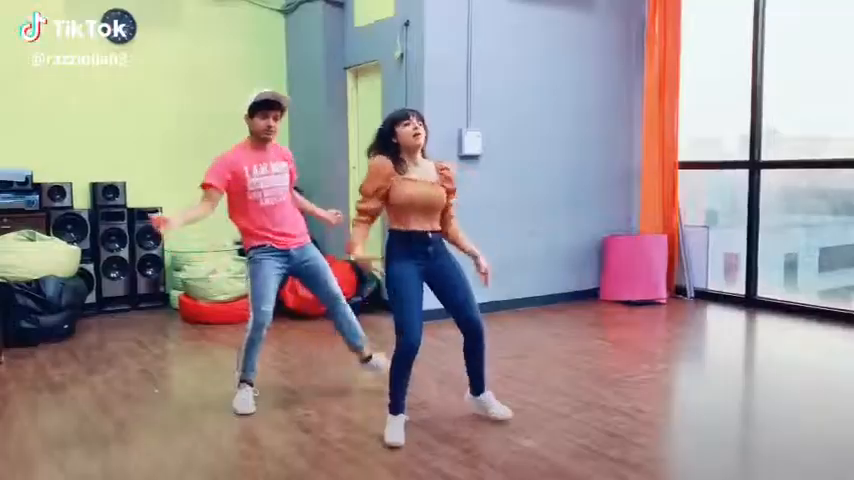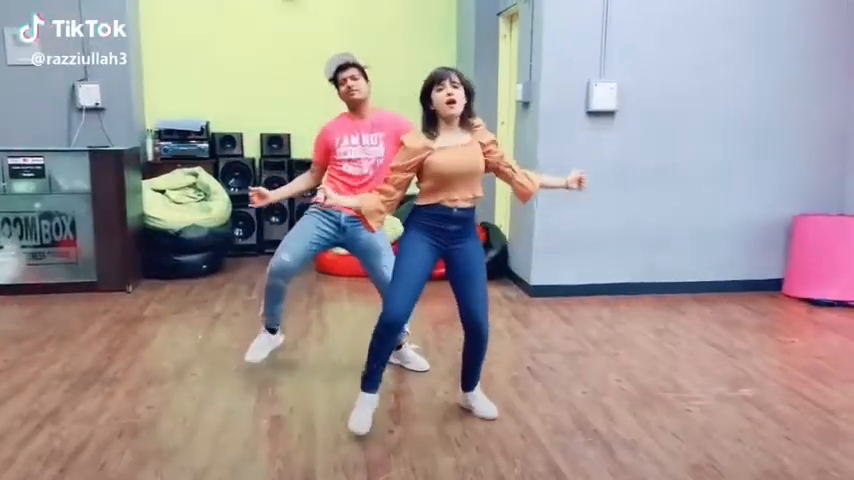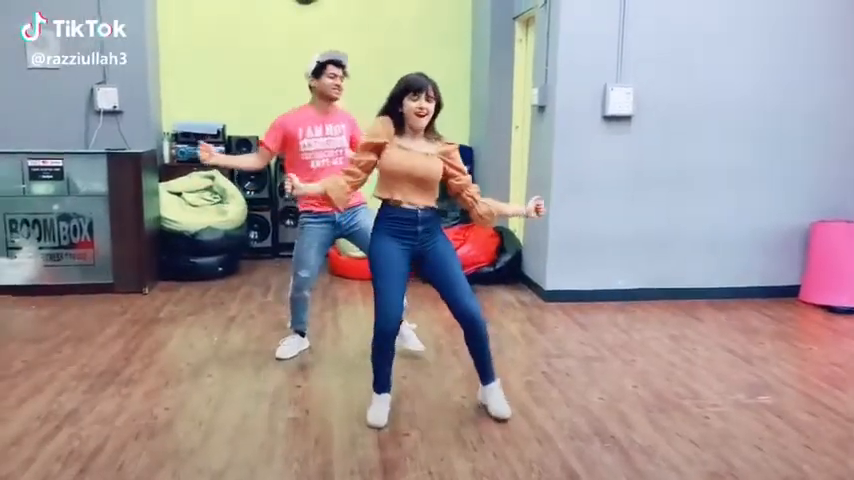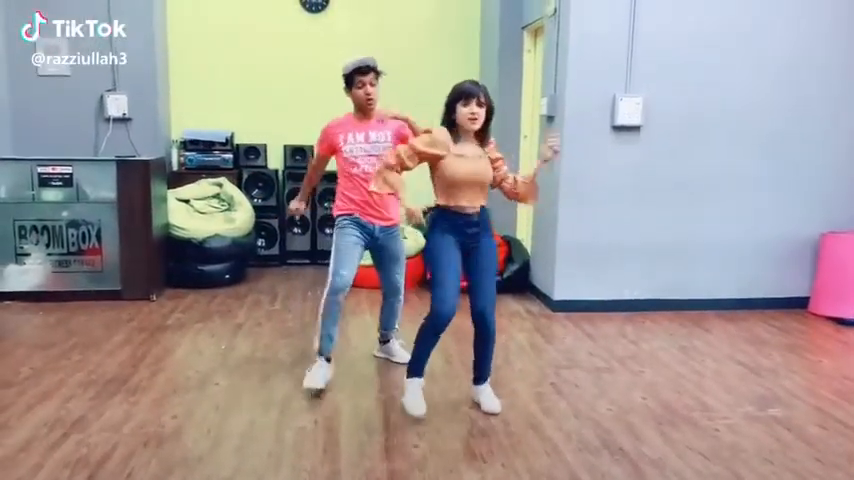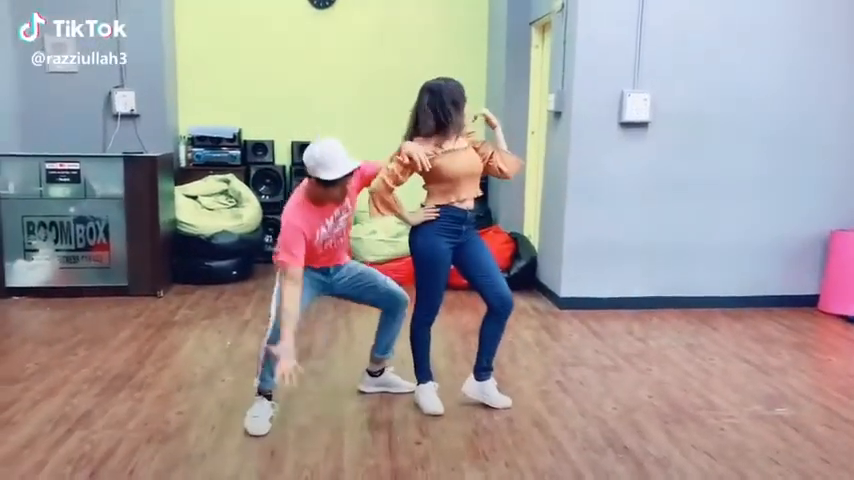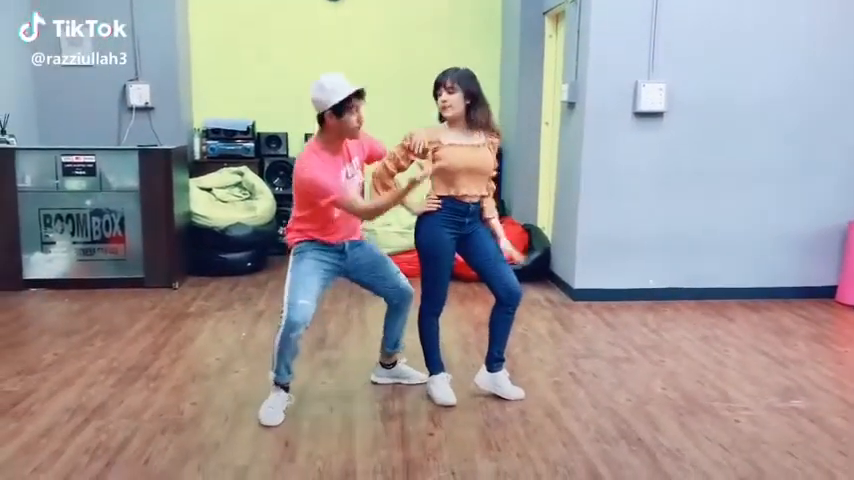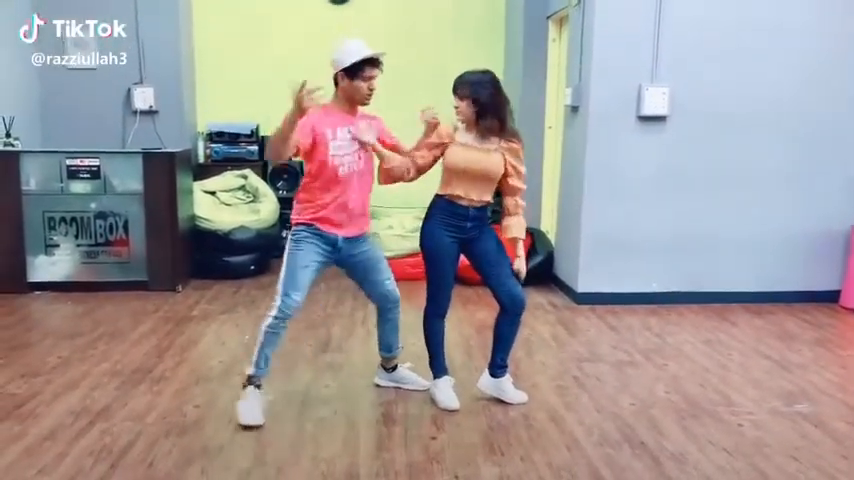
dt=0.7s
person 1, frame 1
left shoulder: (442, 173)
right shoulder: (383, 167)
left elbow: (448, 222)
right elbow: (365, 215)
left wrist: (476, 254)
right wrist: (357, 247)
left hip: (438, 253)
right hip: (403, 256)
left knee: (474, 327)
right knee: (409, 340)
left ankle: (479, 396)
right ankle: (395, 415)
person 1, frame 2
left shoulder: (479, 135)
right shoulder: (417, 143)
left elbow: (510, 172)
right elbow: (389, 192)
left wrist: (563, 182)
right wrist: (340, 200)
left hip: (465, 232)
right hip: (424, 229)
left knee: (477, 322)
right knee: (393, 315)
left ankle: (470, 392)
right ankle: (367, 396)
person 1, frame 3
left shoulder: (444, 149)
right shoulder: (383, 133)
left elbow: (469, 195)
right elbow: (351, 176)
left wrist: (521, 209)
right wrist: (306, 188)
left hip: (431, 233)
right hip: (391, 231)
left knee: (470, 314)
right knee: (388, 321)
left ankle: (489, 386)
right ankle: (381, 394)
person 1, frame 4
left shoulder: (489, 149)
right shoulder: (438, 141)
left elbow: (515, 190)
right elbow: (390, 165)
left wrist: (541, 162)
left hip: (481, 230)
right hip: (445, 228)
left knee: (485, 313)
right knee: (443, 310)
left ankle: (481, 385)
right ankle: (413, 378)
person 1, frame 5
left shoulder: (468, 142)
right shoulder: (422, 147)
left elbow: (506, 168)
right elbow: (381, 187)
left wrist: (496, 128)
right wrist: (408, 218)
left hip: (468, 228)
right hip: (435, 229)
left knee: (502, 301)
right knee: (427, 311)
left ankle: (481, 380)
right ankle: (425, 385)
person 1, frame 6
left shoulder: (488, 139)
right shoulder: (428, 138)
left elbow: (487, 191)
right elbow: (384, 172)
left wrist: (501, 235)
right wrist: (411, 205)
left hip: (474, 222)
right hip: (439, 221)
left knee: (510, 292)
right knee: (434, 303)
left ankle: (492, 372)
right ankle: (437, 376)
person 1, frame 7
left shoulder: (507, 144)
right shoulder: (446, 134)
left elbow: (513, 197)
right elbow: (410, 169)
left wrist: (519, 248)
right wrist: (374, 146)
left hip: (481, 225)
right hip: (443, 221)
left knee: (514, 300)
right knee: (438, 304)
left ankle: (496, 376)
right ankle: (440, 379)
person 2, frame 1
left shoulder: (283, 155)
right shoulder: (228, 162)
right elbow: (207, 205)
left wrist: (320, 214)
right wrist: (177, 220)
left hip: (301, 246)
right hip: (265, 251)
left knee: (335, 298)
right knee: (262, 316)
left ankle: (365, 355)
right ankle: (245, 384)
person 2, frame 2
left shoulder: (394, 123)
right shoulder: (330, 131)
right elbow: (312, 176)
right wrist: (272, 195)
left hip: (365, 221)
right hip: (324, 214)
left knee: (392, 284)
right knee: (280, 267)
left ankle: (398, 347)
right ankle: (270, 330)
person 2, frame 3
left shoulder: (345, 119)
right shoulder: (288, 121)
right elbow: (259, 160)
right wrist: (219, 159)
left hip: (355, 209)
right hip: (315, 216)
right knee: (302, 280)
left ankle: (397, 325)
right ankle: (298, 334)
person 2, frame 4
left shoulder: (395, 124)
right shoulder: (335, 129)
right elbow: (317, 166)
right wrist: (301, 199)
left hip: (388, 223)
right hip: (351, 221)
left knee: (394, 288)
right knee: (338, 284)
left ankle: (386, 342)
right ankle: (323, 359)
person 2, frame 5
left shoulder: (350, 176)
right shoulder: (296, 217)
right elbow: (292, 282)
left wrist: (408, 154)
right wrist: (287, 349)
left hip: (340, 266)
right hip: (305, 271)
left knee: (398, 300)
right knee: (282, 325)
left ankle: (375, 372)
right ankle: (263, 397)
person 2, frame 6
left shoulder: (356, 141)
right shoulder: (312, 166)
left elbow: (388, 159)
right elbow: (363, 211)
left wrist: (407, 191)
right wrist: (408, 186)
left hip: (353, 243)
right hip: (314, 248)
left knee: (402, 293)
right knee: (296, 319)
left ankle: (388, 365)
right ankle: (280, 390)
person 2, frame 7
left shoulder: (372, 124)
right shoulder: (314, 120)
left elbow: (408, 155)
right elbow: (276, 156)
right wrist: (295, 115)
left hip: (356, 237)
right hip: (313, 233)
left knee: (389, 299)
right knee: (285, 309)
left ankle: (390, 369)
right ankle: (253, 387)
